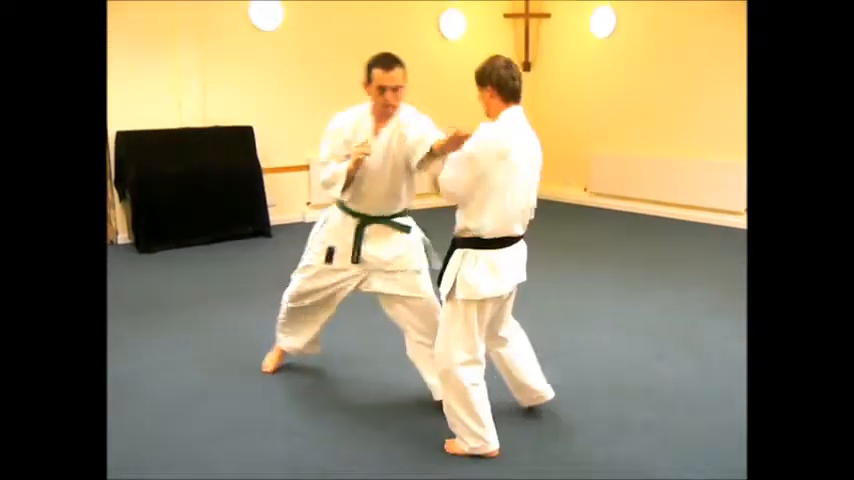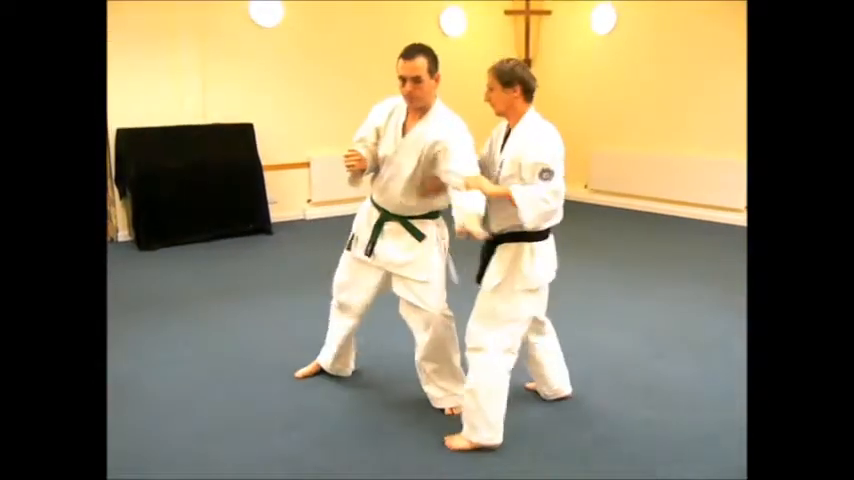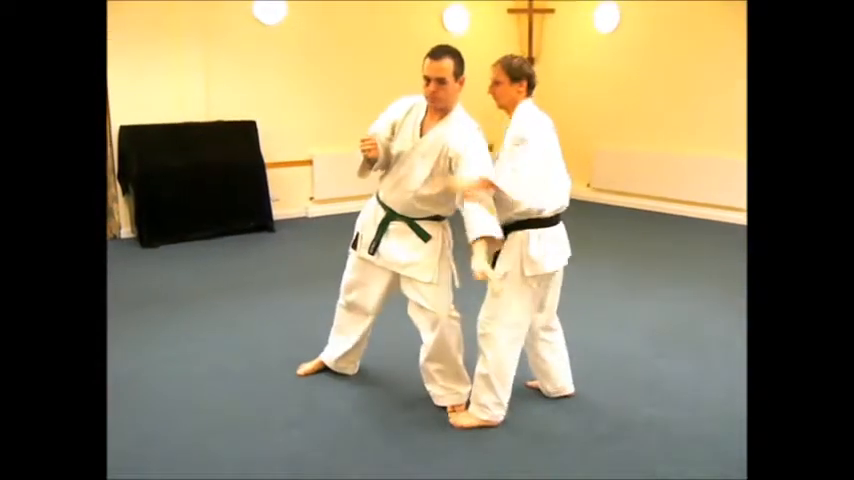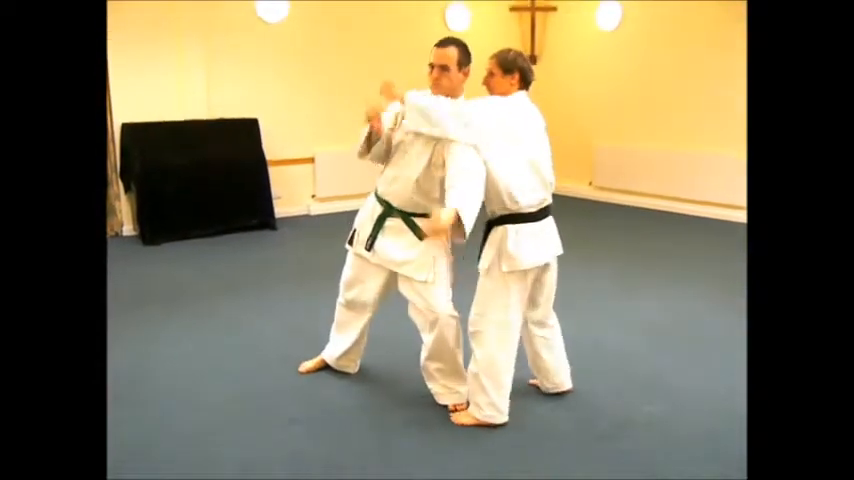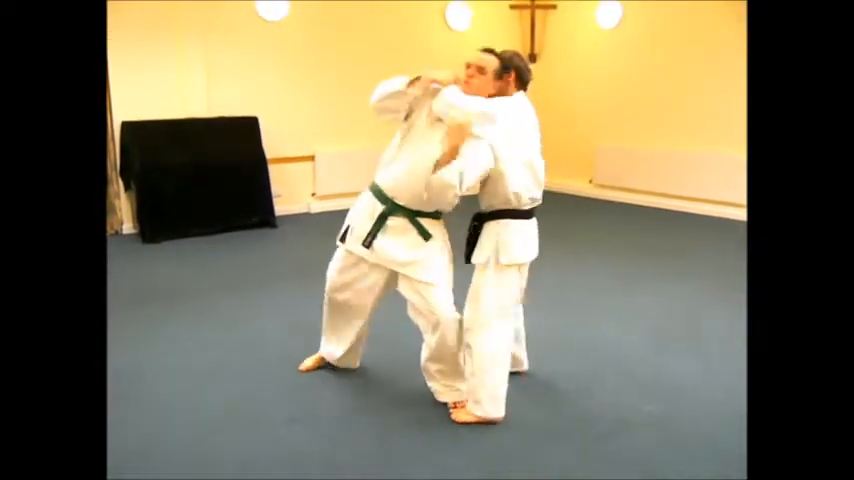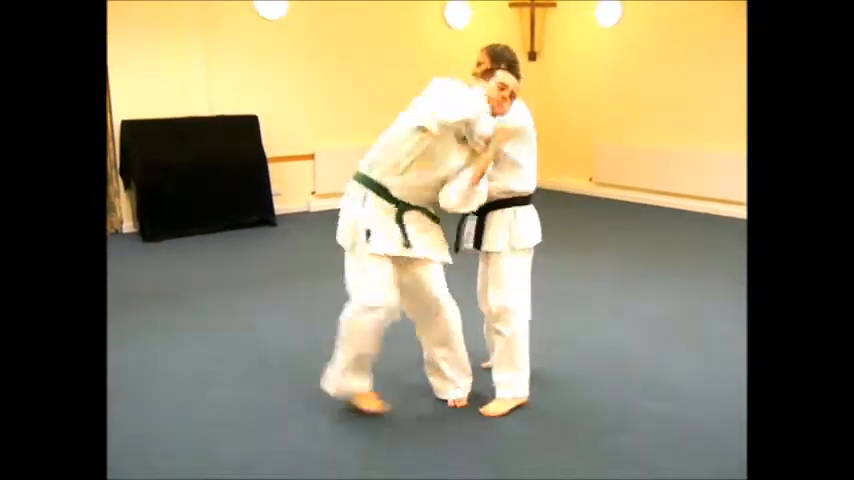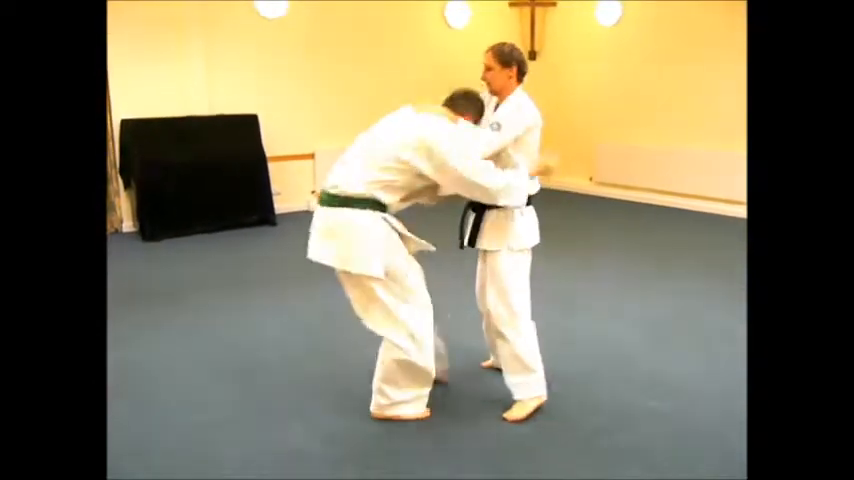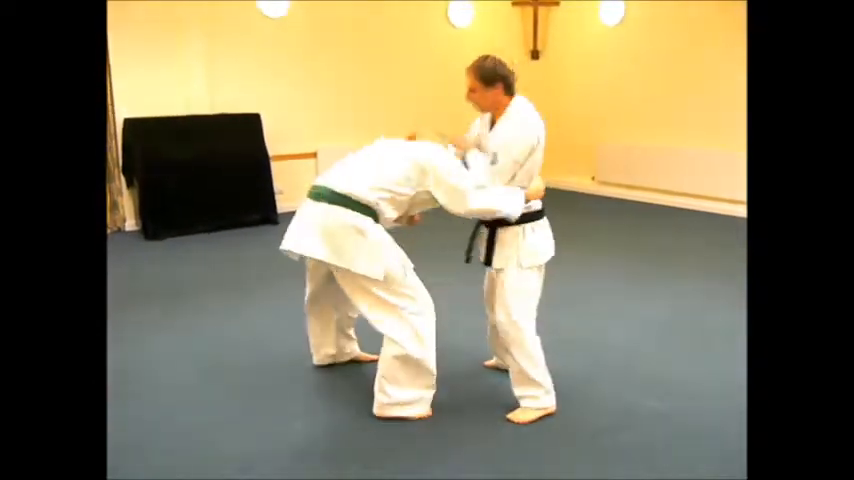
dt=0.3s
person 1, frame 1
left shoulder: (494, 135)
right shoulder: (526, 136)
left elbow: (455, 187)
left wrist: (453, 157)
left hip: (480, 258)
right hip: (509, 251)
left knee: (456, 354)
right knee: (500, 331)
left ankle: (477, 439)
right ankle: (534, 389)
person 1, frame 2
left shoulder: (542, 136)
right shoulder: (502, 132)
left elbow: (546, 196)
right elbow: (482, 173)
left wrist: (495, 191)
left hip: (524, 250)
right hip: (510, 244)
left knee: (487, 337)
right knee: (530, 322)
left ankle: (481, 429)
right ankle: (554, 384)
person 1, frame 3
left shoulder: (531, 122)
right shoulder: (522, 122)
left elbow: (518, 169)
left wrist: (478, 184)
right wrist: (483, 186)
left hip: (531, 240)
right hip: (545, 235)
left knee: (499, 323)
right knee: (540, 317)
left ankle: (487, 408)
right ankle: (557, 382)
person 1, frame 4
left shoulder: (500, 111)
right shoulder: (526, 113)
left elbow: (446, 113)
left wrist: (402, 96)
left hip: (514, 236)
right hip: (540, 228)
left knee: (491, 323)
right knee: (536, 313)
left ankle: (487, 408)
right ankle: (555, 378)
person 1, frame 5
left shoulder: (508, 111)
right shoulder: (516, 114)
right elbow: (485, 160)
left hip: (505, 230)
right hip: (516, 225)
left knee: (485, 316)
right knee: (503, 306)
left ankle: (485, 404)
right ankle: (512, 359)
person 1, frame 6
left shoulder: (514, 112)
left hip: (511, 219)
right hip: (492, 215)
left knee: (507, 304)
right knee: (490, 296)
left ankle: (513, 388)
right ankle: (503, 357)
person 1, frame 7
left shoulder: (522, 112)
right shoulder: (494, 105)
left hip: (509, 219)
right hip: (492, 215)
left knee: (508, 306)
right knee: (489, 297)
left ankle: (530, 389)
right ankle: (504, 357)
person 1, frame 8
left shoulder: (520, 125)
right shoulder: (498, 113)
left elbow: (486, 184)
right elbow: (473, 142)
left wrist: (456, 157)
left hip: (521, 234)
right hip: (505, 228)
left knee: (514, 318)
right knee: (497, 303)
left ankle: (539, 398)
right ankle: (508, 358)
person 2, frame 1
left shoulder: (413, 124)
right shoulder: (345, 122)
left elbow: (430, 145)
right elbow: (326, 176)
left wrist: (445, 145)
right wrist: (350, 167)
left hip: (393, 233)
right hip: (343, 226)
left knee: (422, 309)
right knee: (306, 291)
right ankle: (284, 344)
person 2, frame 2
left shoulder: (449, 130)
right shoulder: (385, 110)
left elbow: (464, 183)
right elbow: (366, 154)
left wrist: (470, 220)
right wrist: (359, 163)
left hip: (419, 233)
right hip: (374, 221)
left knee: (430, 314)
right knee: (348, 295)
left ankle: (447, 391)
right ankle: (334, 359)
person 2, frame 3
left shoulder: (466, 137)
right shoulder: (403, 109)
left elbow: (478, 194)
right elbow: (381, 159)
left wrist: (481, 250)
right wrist: (373, 153)
left hip: (424, 235)
right hip: (379, 219)
left knee: (437, 315)
right knee: (356, 295)
left ankle: (450, 390)
right ankle: (337, 357)
person 2, frame 4
right shoulder: (410, 102)
left elbow: (468, 189)
right elbow: (382, 154)
left wrist: (453, 218)
right wrist: (376, 133)
left hip: (420, 230)
right hip: (378, 214)
left knee: (437, 312)
right knee: (355, 292)
left ankle: (451, 389)
right ankle: (338, 355)
person 2, frame 5
left shoulder: (480, 138)
right shoulder: (433, 98)
right elbow: (382, 100)
left wrist: (453, 149)
right wrist: (425, 81)
left hip: (420, 231)
right hip: (374, 210)
left knee: (439, 314)
right knee: (343, 288)
left ankle: (451, 387)
right ankle: (336, 351)
person 2, frame 6
left shoulder: (479, 142)
right shoulder: (448, 91)
left elbow: (454, 201)
right elbow: (444, 115)
left wrist: (484, 163)
right wrist: (481, 97)
left hip: (410, 216)
right hip: (371, 205)
left knee: (435, 305)
right knee: (376, 300)
left ankle: (452, 384)
right ankle: (351, 380)
person 2, frame 7
left shoulder: (412, 116)
right shoulder: (441, 136)
right elbow: (489, 185)
right wrist: (529, 170)
left hip: (345, 213)
right hip: (355, 222)
left knee: (410, 296)
right knee: (407, 313)
left ankle: (415, 368)
right ankle: (396, 402)
person 2, frame 8
left shoulder: (408, 150)
right shoulder: (441, 161)
right elbow: (471, 199)
left wrist: (397, 215)
right wrist: (526, 193)
left hip: (315, 213)
right hip: (347, 225)
left knee: (328, 293)
right knee: (410, 309)
left ankle: (332, 349)
right ankle: (400, 401)
